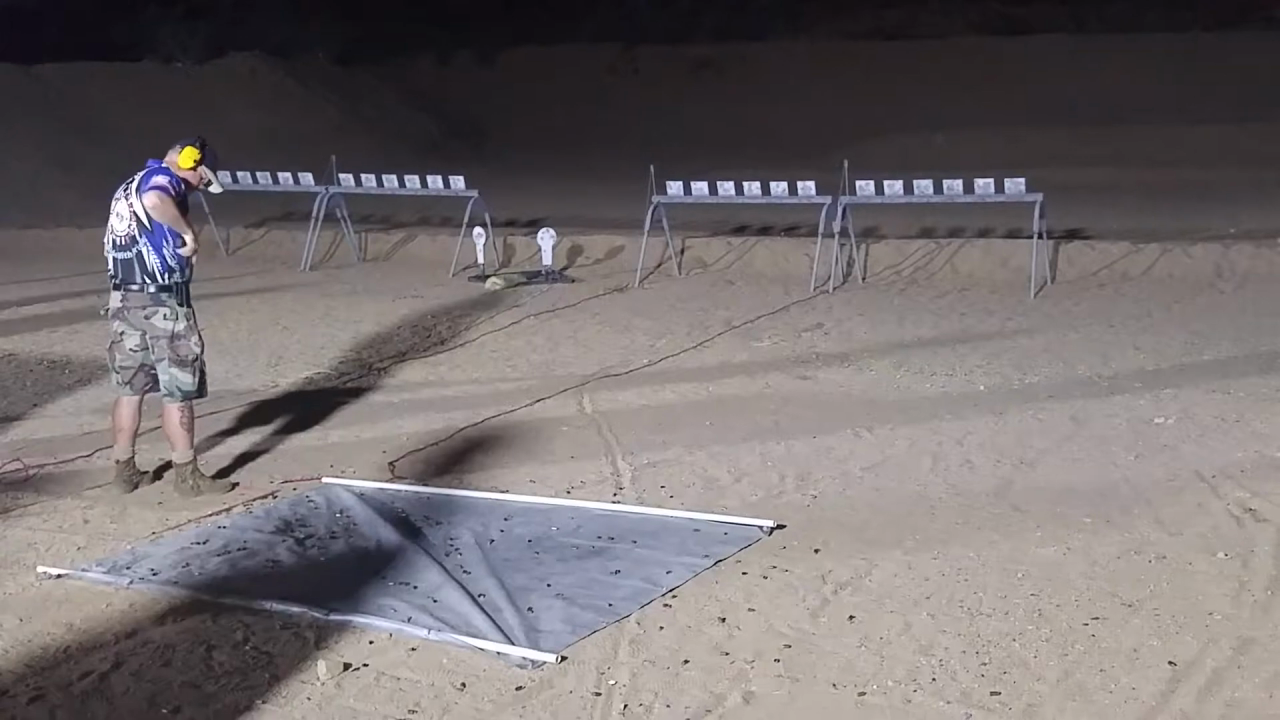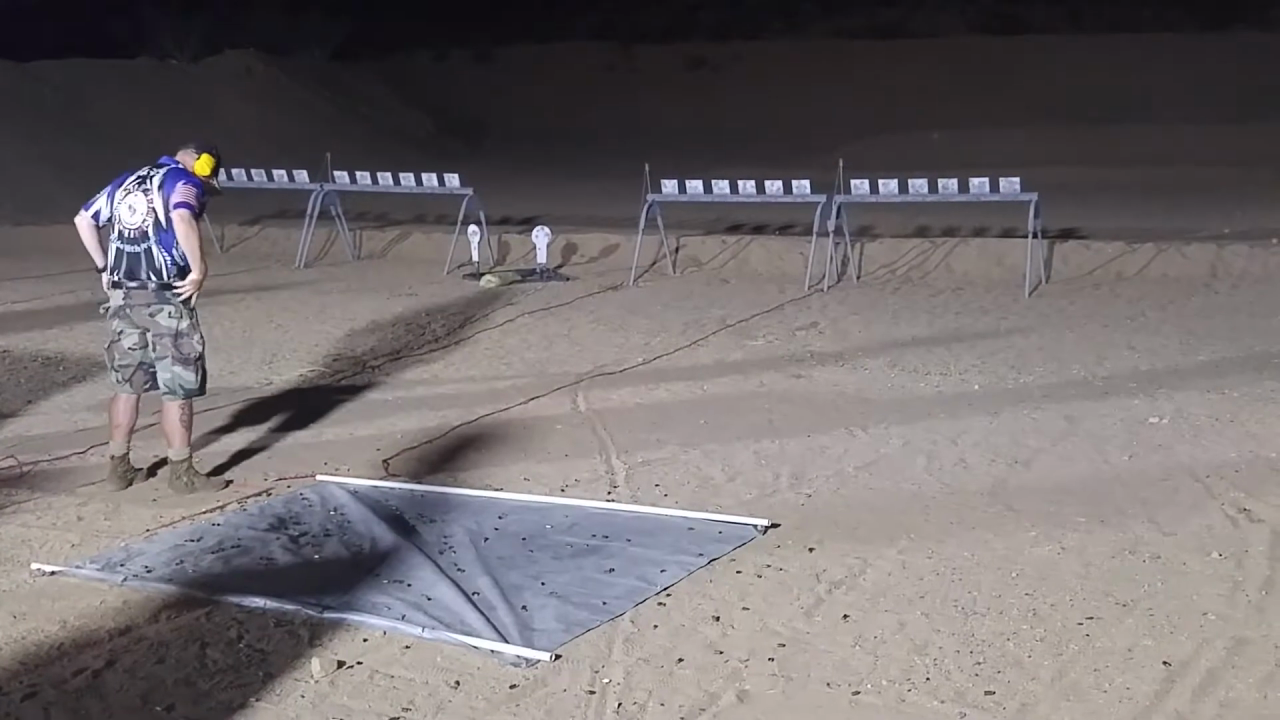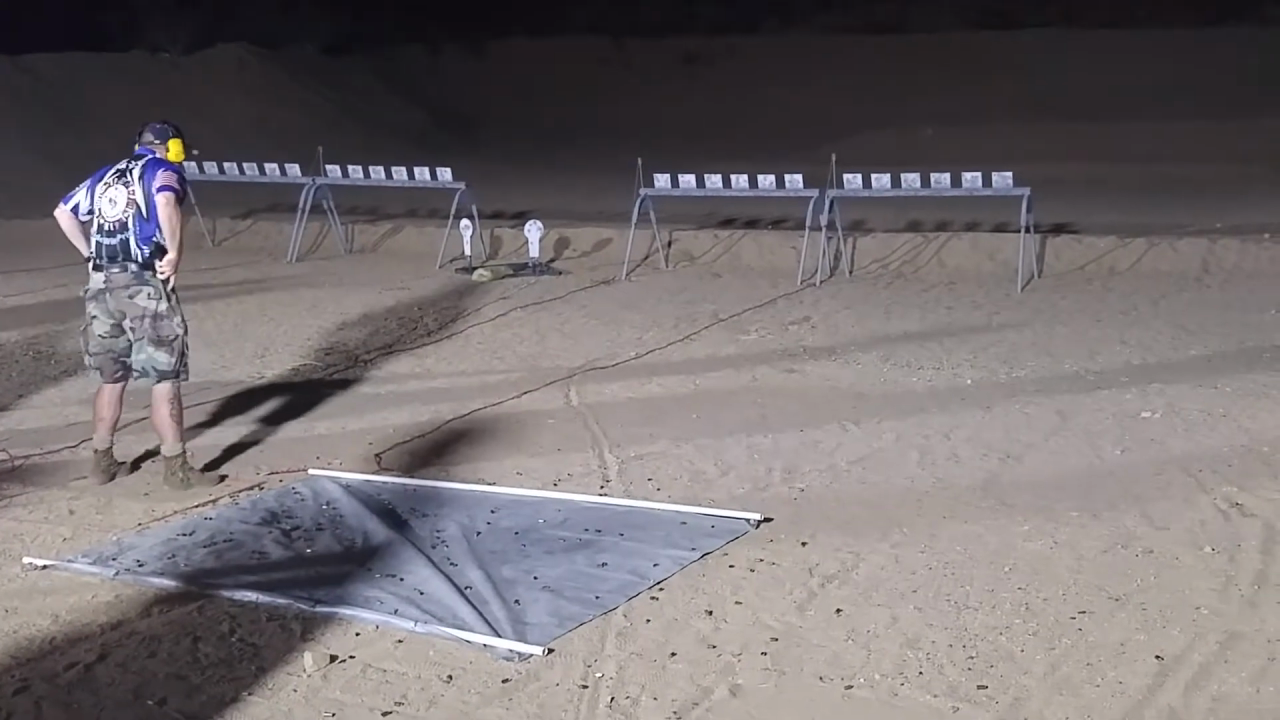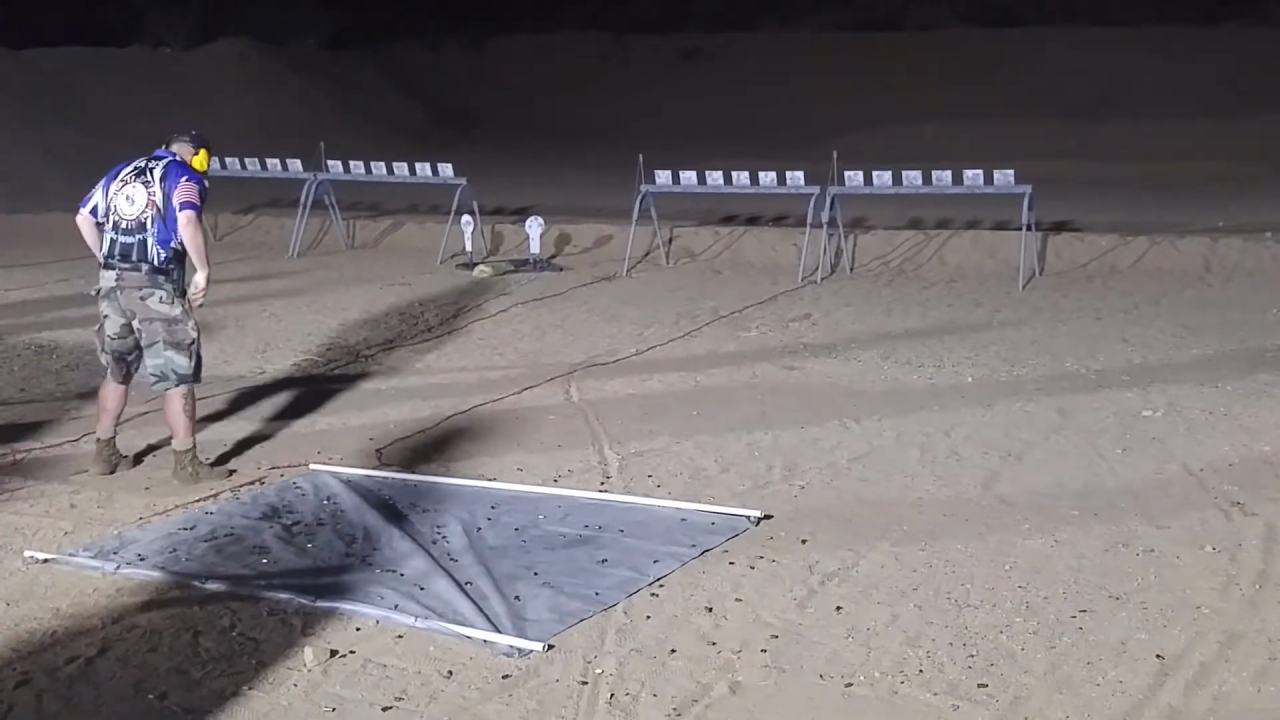
dt=1s
person 1, frame 1
left shoulder: (129, 186)
right shoulder: (162, 178)
left elbow: (112, 243)
right elbow: (154, 203)
right wrist: (187, 232)
left hip: (122, 298)
right hip: (162, 301)
left knee: (130, 388)
right knee: (178, 390)
left ankle: (124, 470)
right ankle: (187, 476)
person 1, frame 2
left shoulder: (128, 181)
right shoulder: (185, 181)
left elbow: (83, 220)
right elbow: (182, 219)
left wrist: (104, 268)
right wrist: (198, 270)
left hip: (122, 295)
right hip: (165, 296)
left knee: (127, 384)
right knee: (178, 387)
left ankle: (119, 467)
right ankle: (182, 473)
person 1, frame 3
left shoulder: (106, 174)
right shoulder: (164, 170)
left elbow: (64, 212)
right elbow: (165, 202)
left wrist: (92, 256)
right wrist: (174, 254)
left hip: (103, 283)
right hip: (144, 283)
left knee: (111, 377)
right knee: (164, 377)
left ankle: (102, 461)
right ankle: (176, 468)
person 1, frame 4
left shoulder: (122, 172)
right shoulder: (185, 176)
left elbow: (84, 217)
right elbow: (188, 221)
right wrist: (202, 271)
left hip: (113, 282)
right hip: (156, 285)
left knee: (117, 370)
right knee: (179, 375)
left ankle: (104, 452)
right ankle: (186, 463)
